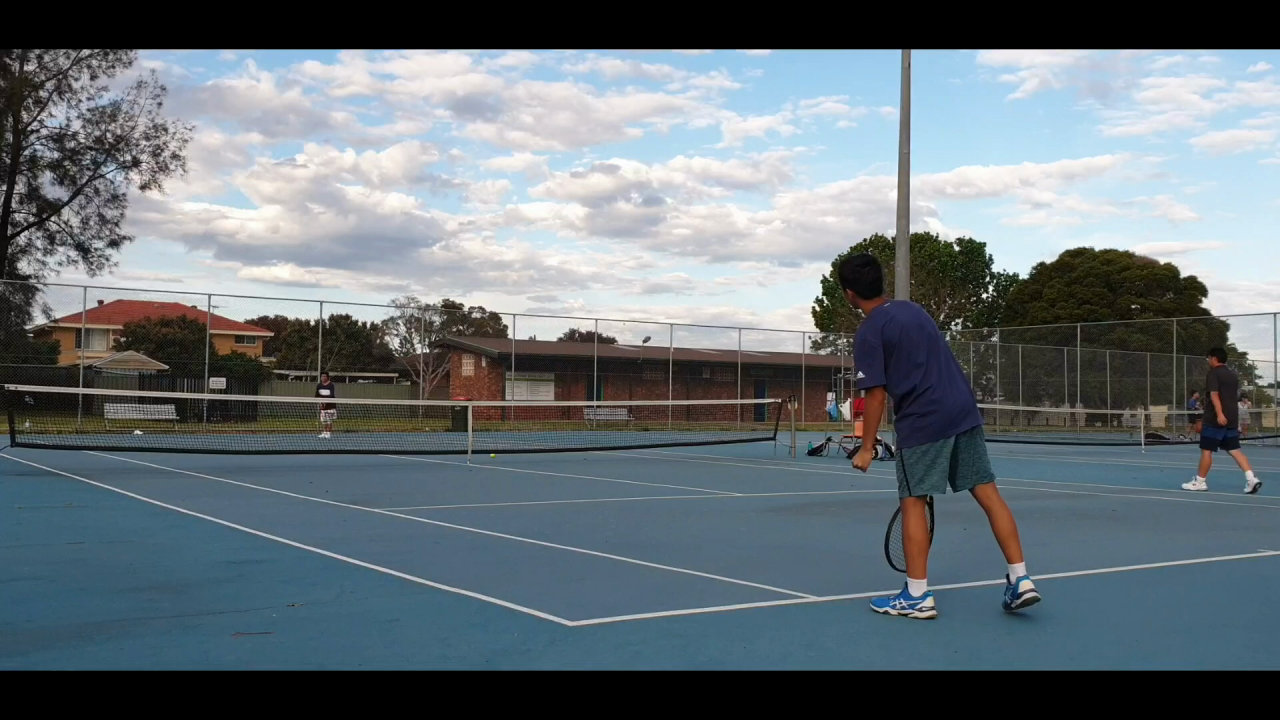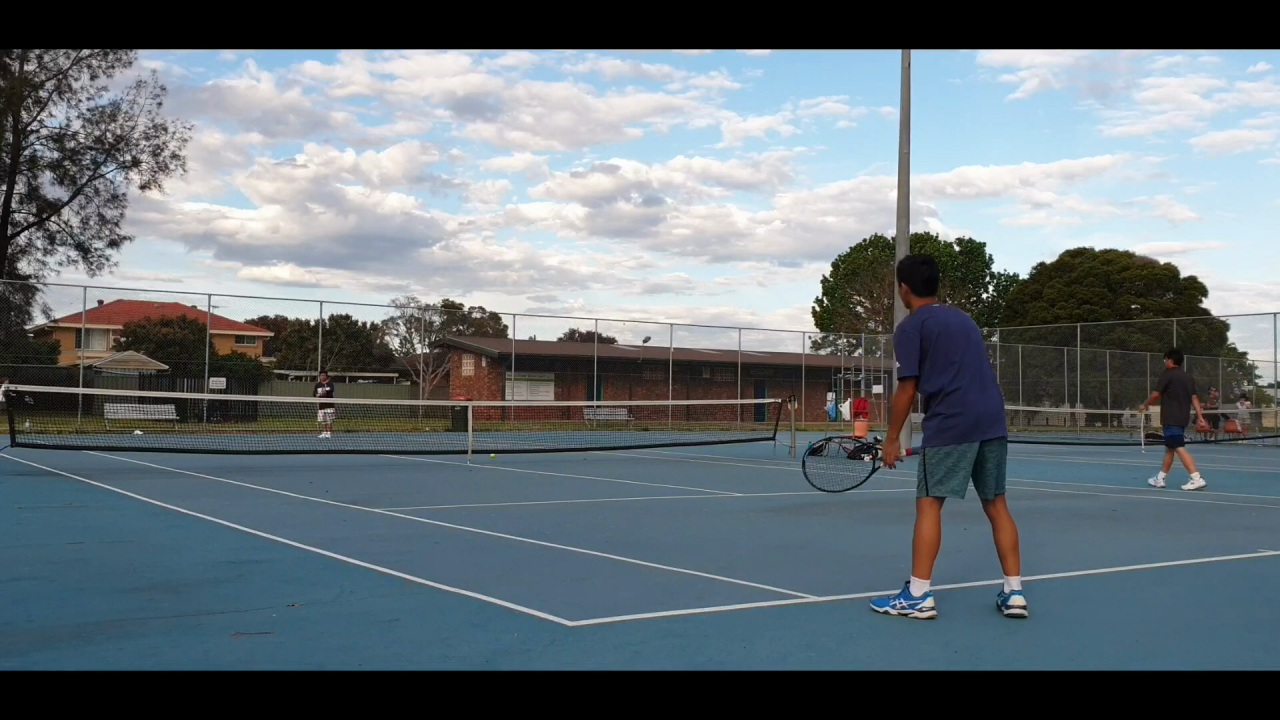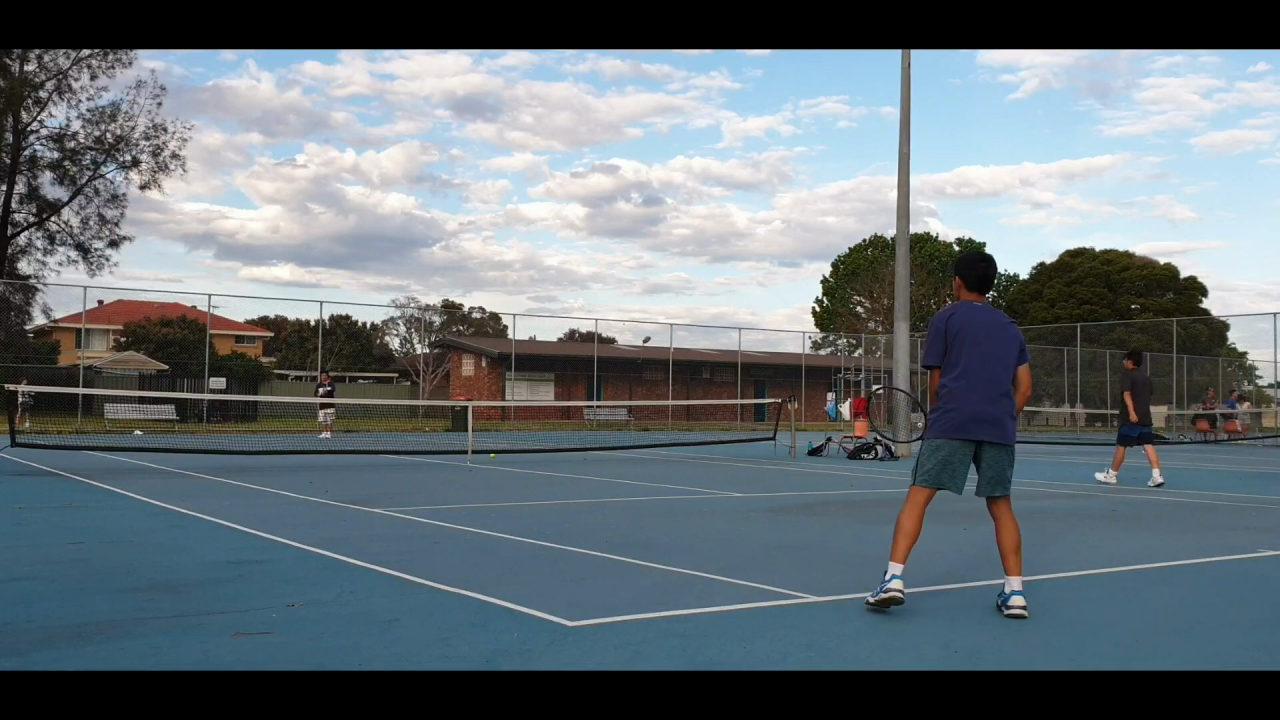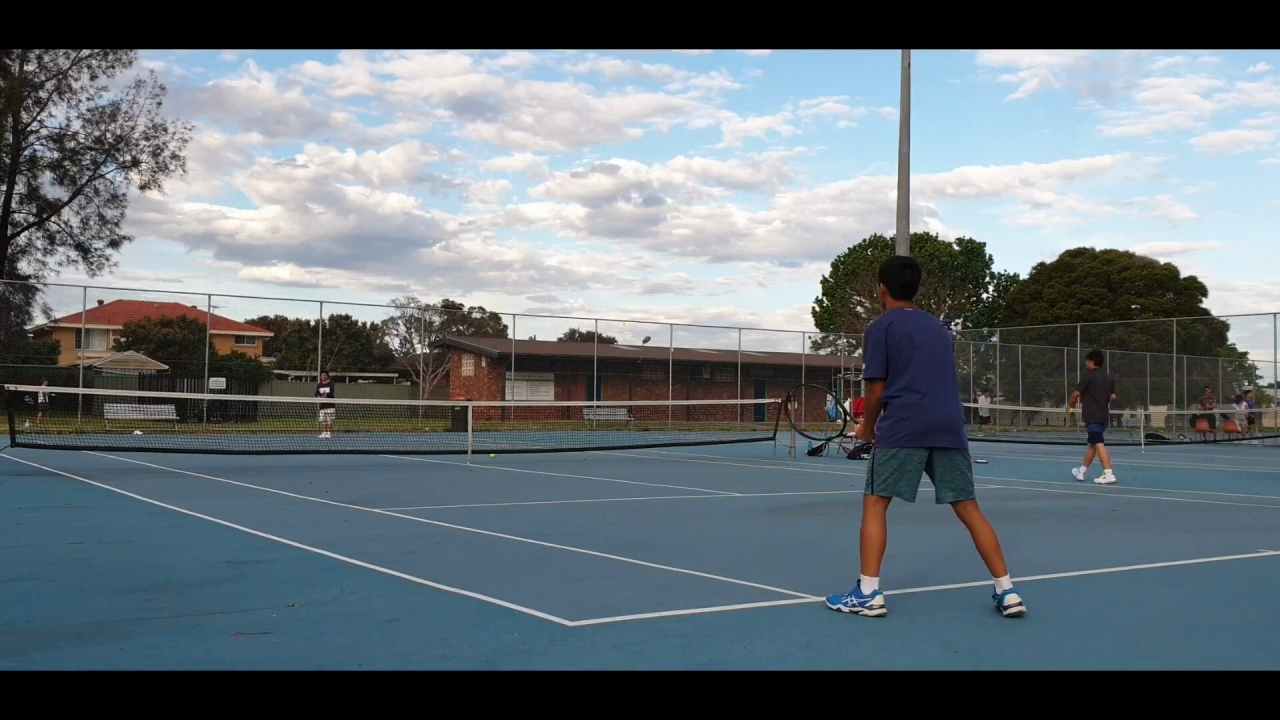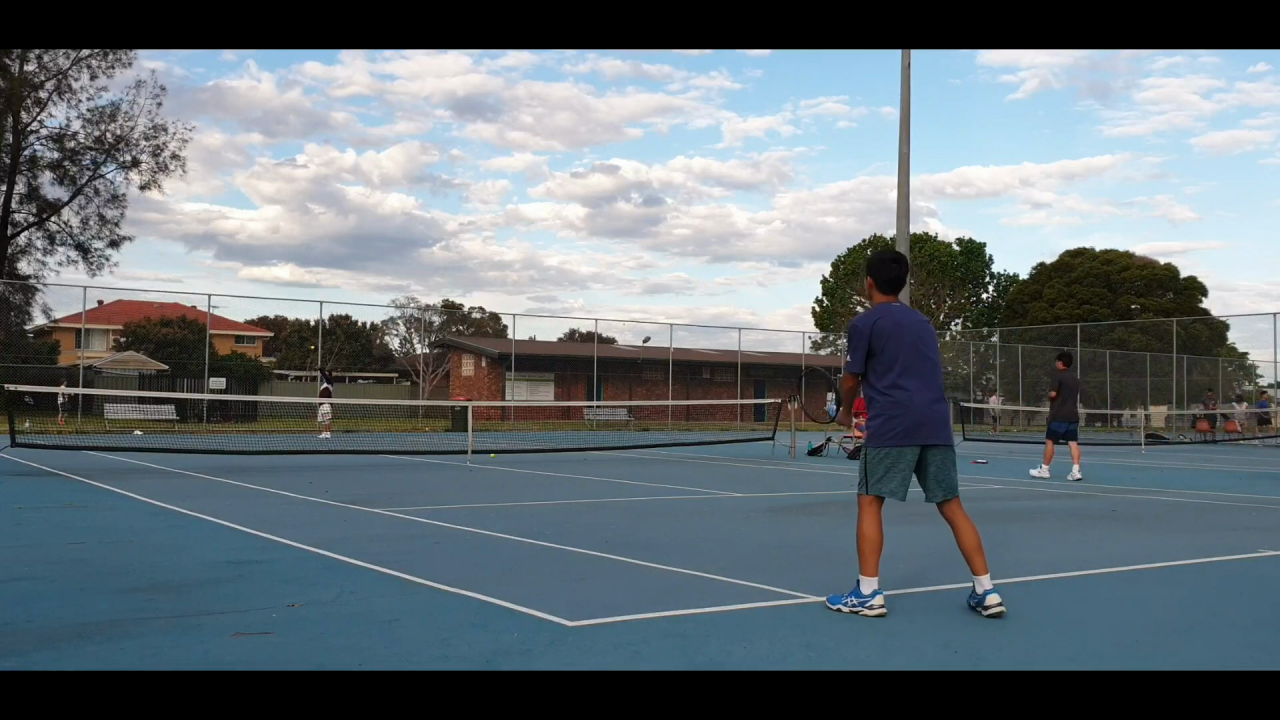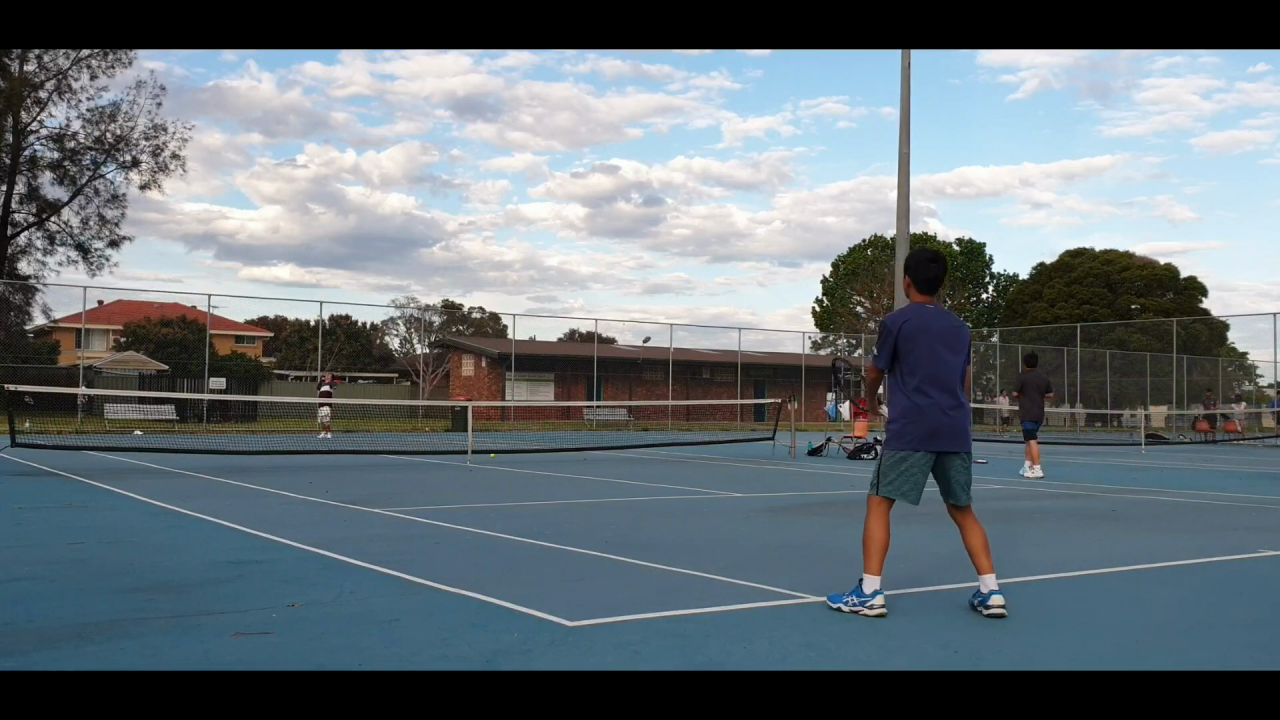
dt=0.5s
person 1, frame 1
left shoulder: (868, 333)
right shoulder: (914, 310)
left elbow: (876, 395)
left wrist: (866, 448)
left hip: (922, 423)
right hip: (964, 413)
left knee: (913, 503)
right knee: (988, 494)
left ankle: (917, 596)
right ankle: (1020, 579)
person 1, frame 2
left shoulder: (910, 327)
right shoulder: (964, 320)
left elbow: (907, 390)
left wrist: (892, 440)
left hip: (950, 425)
right hip: (992, 421)
left knee: (929, 505)
right knee: (997, 506)
left ankle: (919, 596)
right ankle: (1014, 592)
person 1, frame 3
left shoulder: (945, 318)
right shoulder: (1010, 326)
left elbow: (936, 380)
right elbow: (1024, 387)
left wrist: (938, 416)
left hip: (952, 422)
right hip: (999, 426)
left knee: (918, 496)
right knee: (1001, 507)
left ankle: (894, 578)
right ankle: (1014, 592)
person 1, frame 4
left shoulder: (880, 328)
right shoulder: (939, 327)
left elbow: (876, 390)
left wrist: (867, 426)
left hip: (902, 428)
right hip: (950, 427)
left knee: (874, 503)
right knee: (969, 510)
left ankle: (869, 593)
right ankle: (1006, 591)
person 1, frame 5
left shoulder: (864, 323)
right shoulder: (924, 322)
left elbow: (852, 380)
left wrist: (845, 412)
left hip: (891, 425)
right hip: (937, 425)
left knee: (870, 503)
right knee: (952, 507)
left ankle: (868, 594)
right ankle: (986, 590)
person 1, frame 6
left shoulder: (896, 322)
right shoulder: (959, 327)
left elbow: (875, 373)
right elbow: (965, 385)
left wrist: (870, 398)
left hip: (910, 430)
right hip: (956, 430)
left knee: (879, 505)
right knee: (962, 511)
left ankle: (869, 592)
right ankle: (991, 591)
